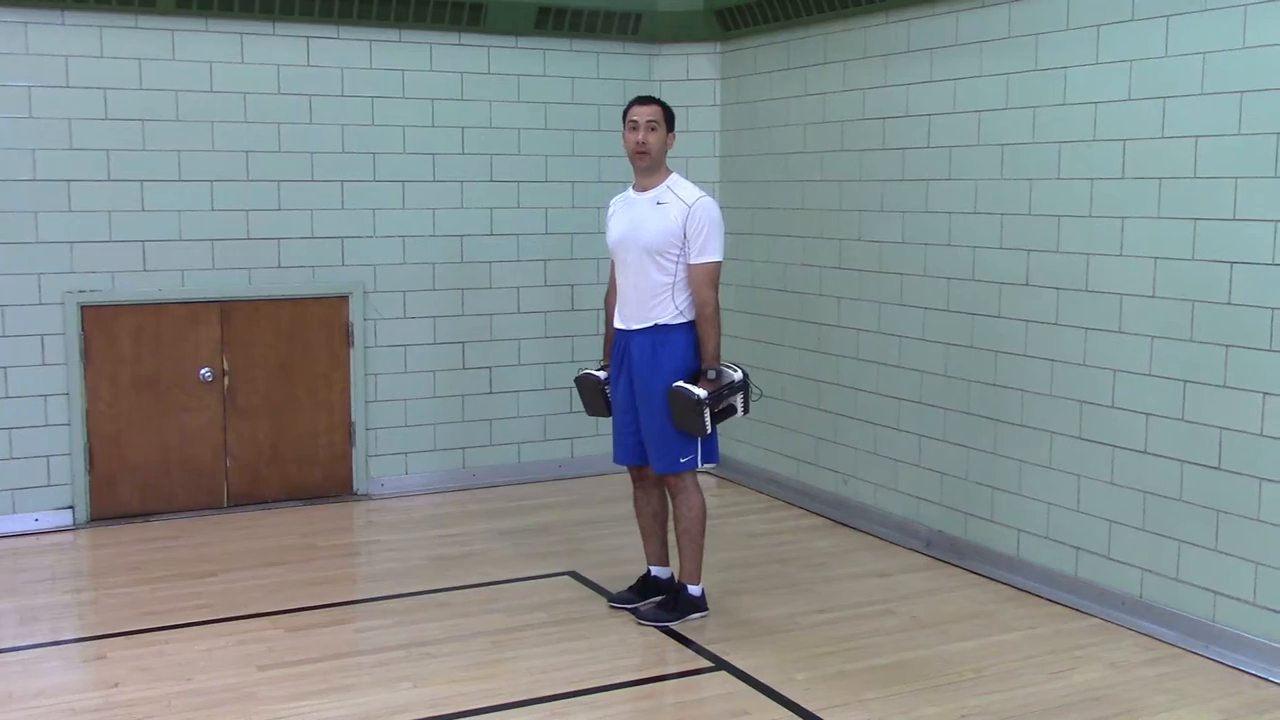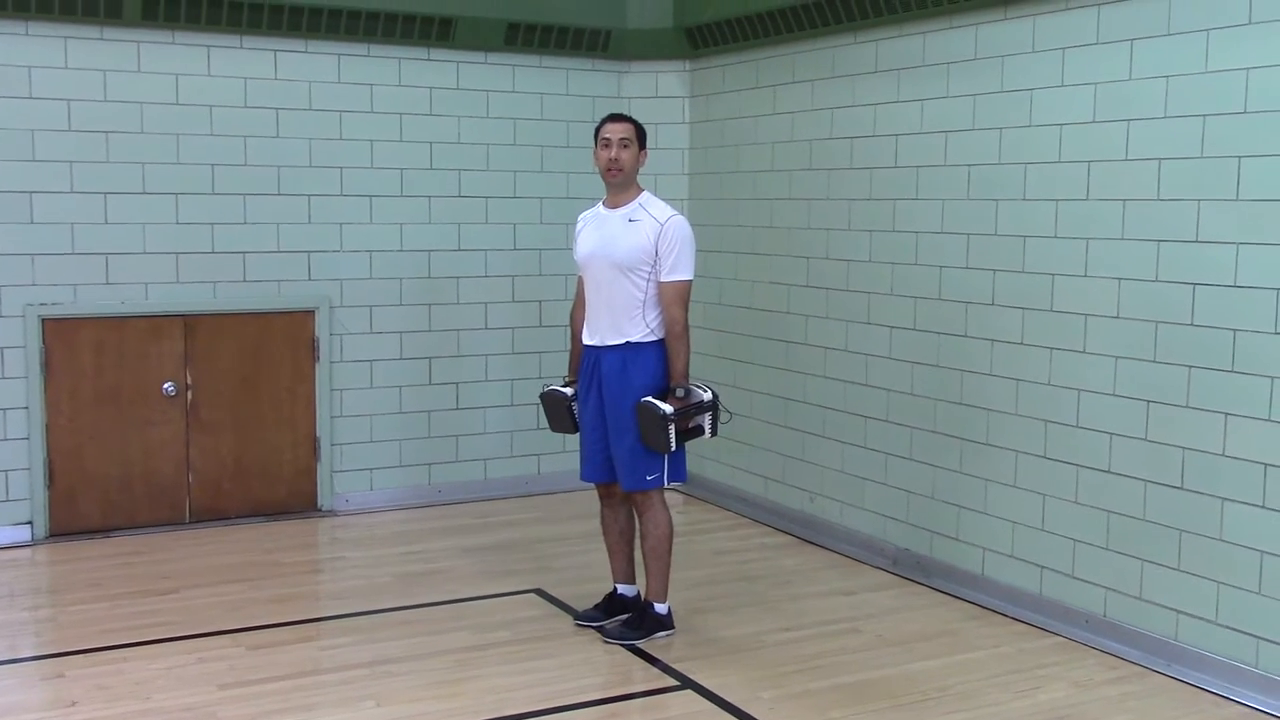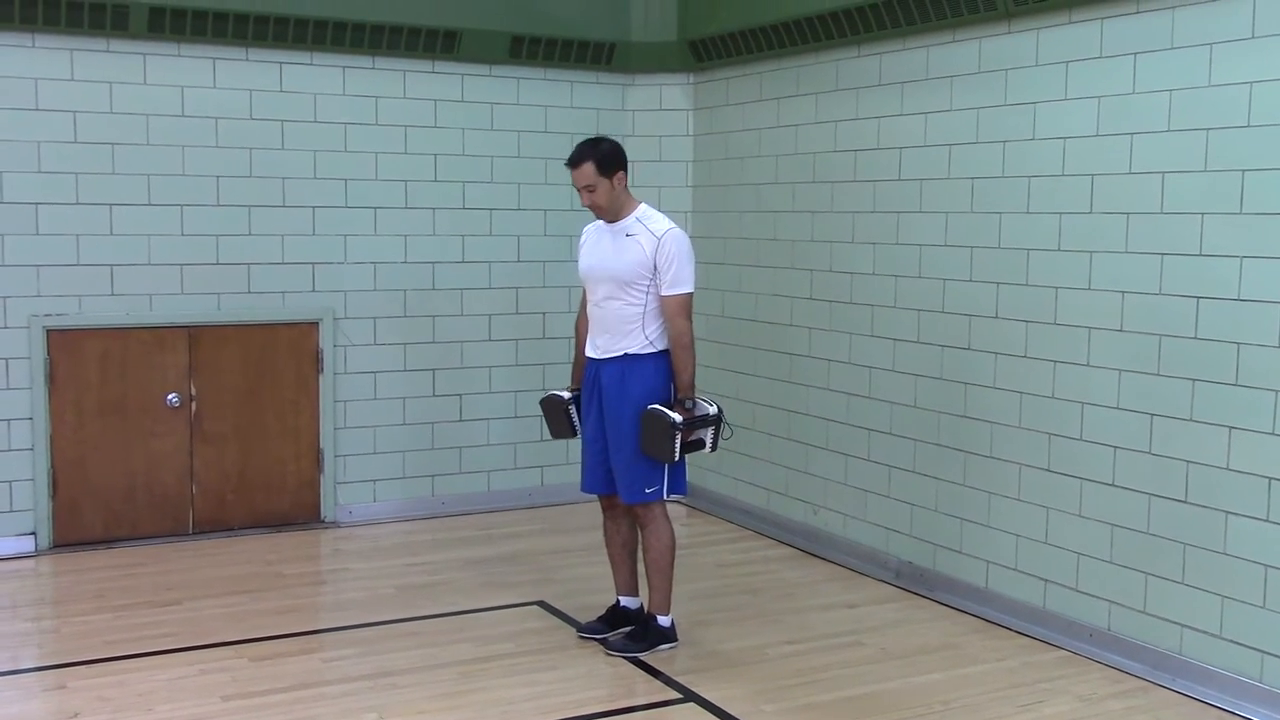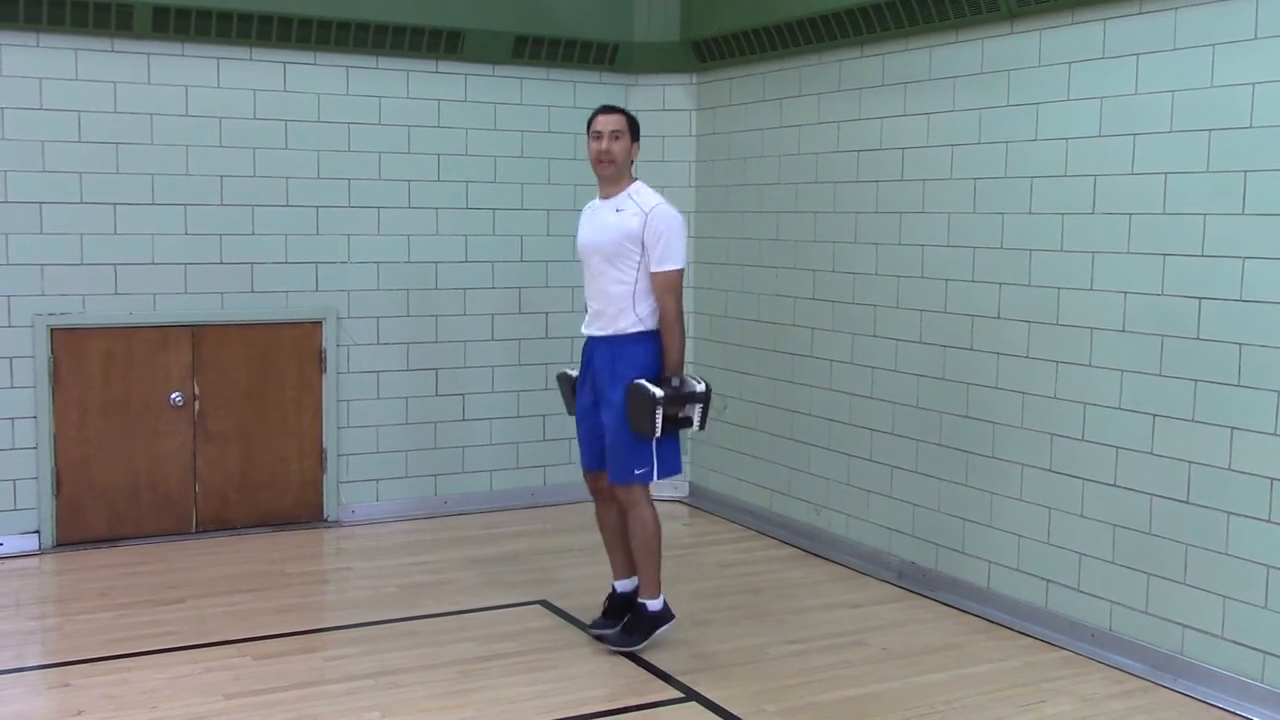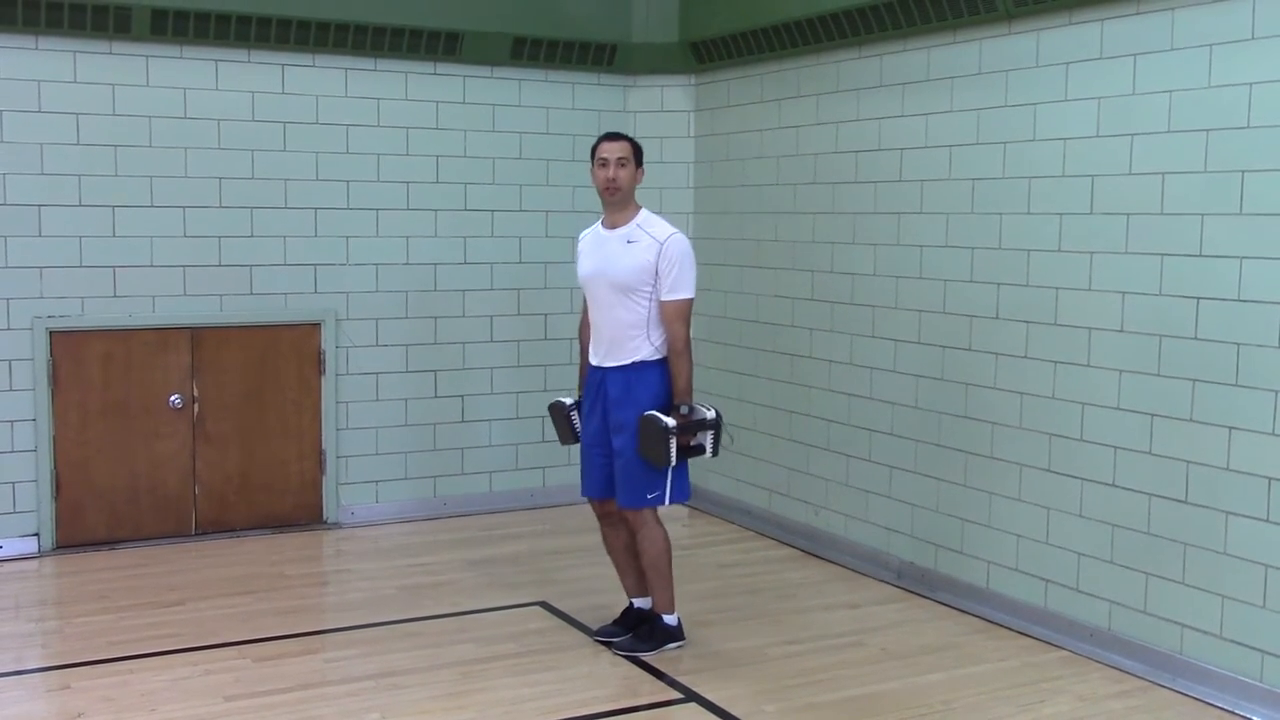
dt=1s
person 1, frame 1
left shoulder: (693, 205)
right shoulder: (618, 207)
left elbow: (706, 297)
left wrist: (710, 371)
right wrist: (608, 356)
left hip: (670, 347)
right hip: (628, 347)
left knee: (677, 473)
right knee: (641, 471)
left ankle: (691, 590)
right ankle: (657, 575)
person 1, frame 2
left shoulder: (665, 224)
right shoulder: (587, 223)
left elbow: (675, 316)
left wrist: (678, 389)
right wrist: (573, 372)
left hip: (640, 364)
right hip: (595, 364)
left knee: (644, 491)
right knee: (608, 488)
left ankle: (657, 608)
right ankle: (623, 593)
person 1, frame 3
left shoulder: (663, 237)
right shoulder: (591, 235)
left elbow: (679, 326)
left wrist: (684, 400)
right wrist: (576, 380)
left hip: (641, 376)
right hip: (599, 375)
left knee: (646, 504)
right knee: (612, 500)
left ankle: (660, 621)
right ankle: (627, 605)
person 1, frame 4
left shoulder: (654, 211)
right shoulder: (590, 212)
left elbow: (669, 304)
left wrist: (671, 380)
left hip: (635, 356)
right hip: (595, 354)
left knee: (629, 488)
right knee: (600, 482)
left ankle: (652, 605)
right ankle: (624, 591)
person 1, frame 5
left shoulder: (665, 242)
right shoulder: (588, 241)
left elbow: (678, 334)
left wrist: (681, 407)
right wrist: (584, 388)
left hip: (643, 383)
right hip: (600, 383)
left knee: (638, 509)
right knee: (606, 506)
left ankle: (667, 621)
right ankle: (639, 607)
